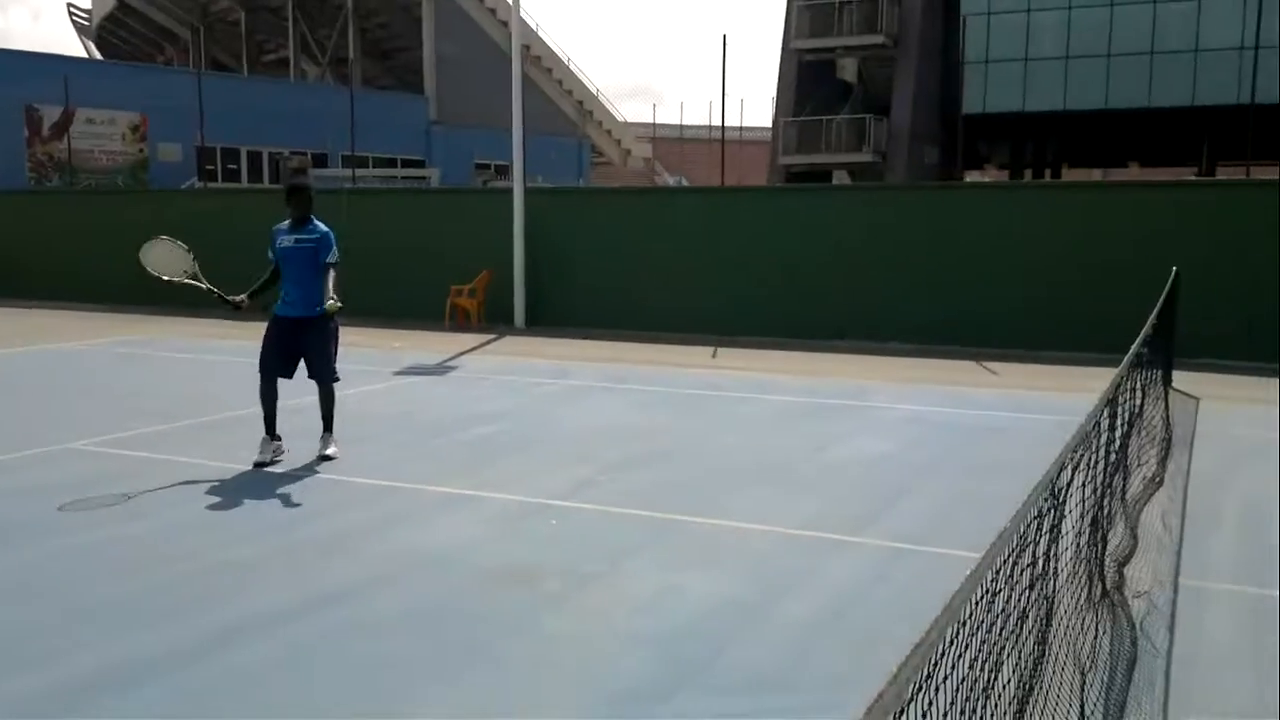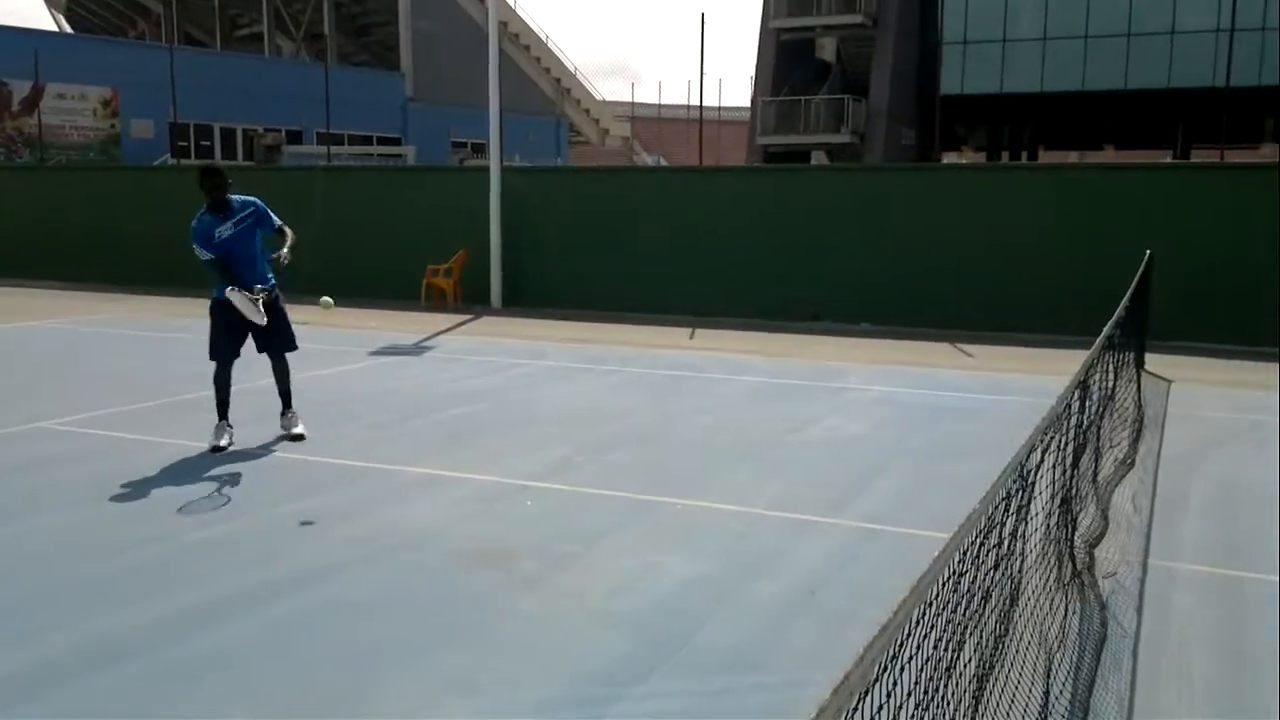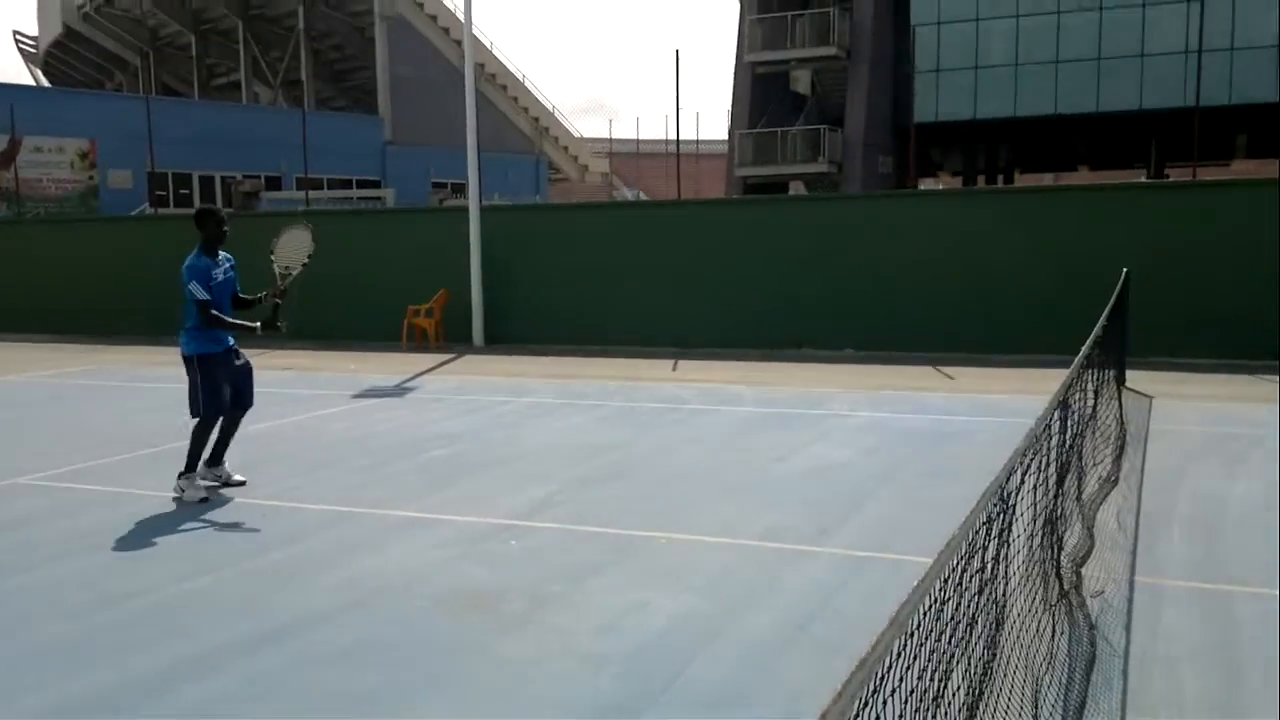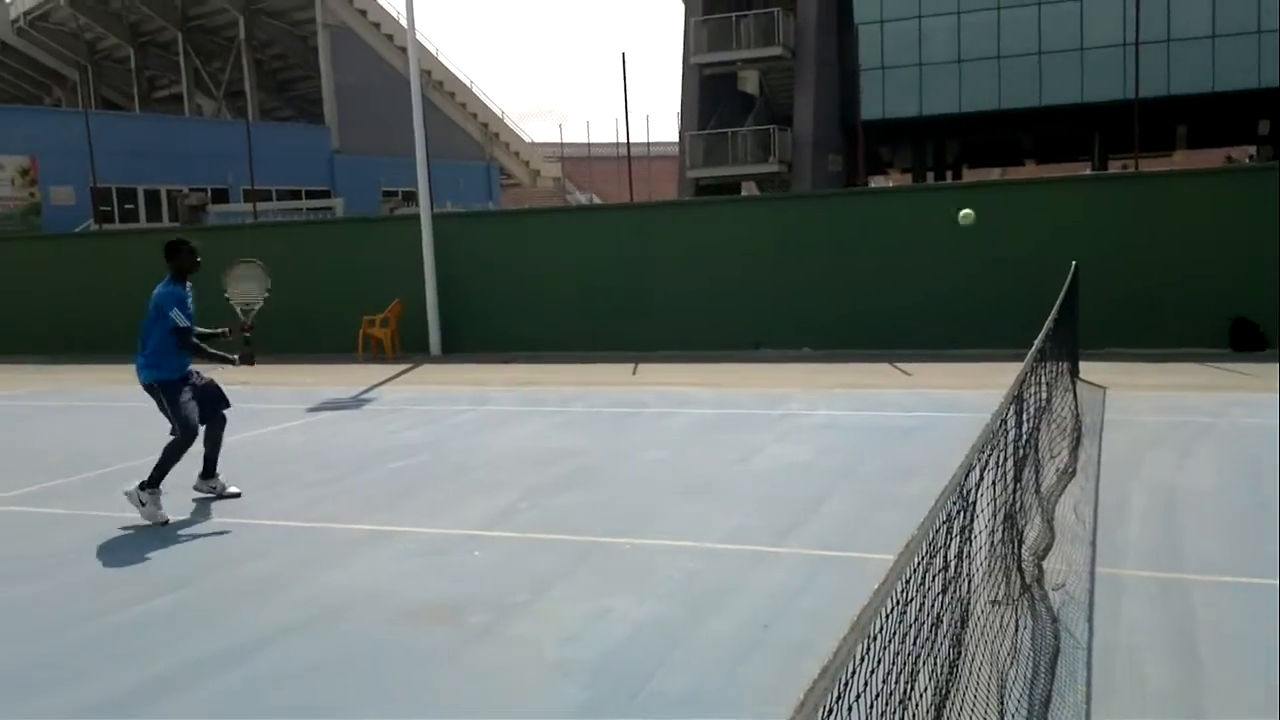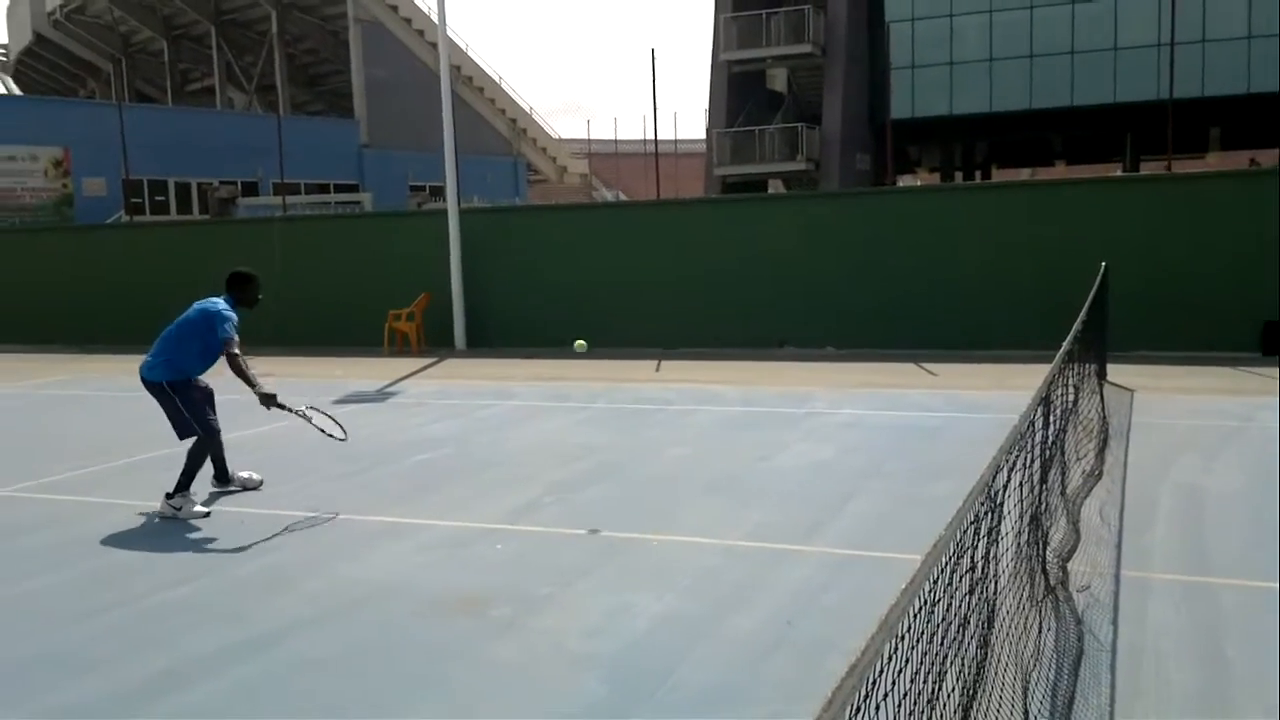
dt=0.5s
person 1, frame 1
left shoulder: (322, 234)
right shoulder: (279, 232)
left elbow: (329, 271)
left wrist: (330, 296)
right wrist: (249, 295)
left hip: (316, 317)
right hip: (283, 316)
left knee: (323, 378)
right knee: (268, 376)
left ankle: (328, 436)
right ankle: (272, 441)
person 1, frame 2
left shoulder: (251, 206)
right shoulder: (200, 228)
left elbow: (285, 231)
right elbow: (222, 271)
left wrist: (285, 251)
left hip: (265, 290)
right hip: (230, 298)
left knee: (277, 352)
right knee: (224, 361)
left ankle: (288, 413)
right ankle: (223, 424)
person 1, frame 3
left shoulder: (227, 260)
right shoulder: (195, 267)
right elbow: (209, 317)
left wrist: (263, 298)
right wrist: (257, 328)
left hip: (226, 345)
right hip: (201, 350)
left knee: (241, 404)
right knee: (211, 413)
left ankle: (213, 465)
right ankle: (187, 477)
person 1, frame 4
left shoulder: (183, 289)
right shoulder: (171, 295)
right elbow: (189, 344)
left wrist: (220, 333)
right wrist: (233, 359)
left hip: (181, 371)
right hip: (161, 375)
left knee: (217, 418)
right knee: (188, 431)
left ankle: (208, 478)
right ankle: (147, 490)
person 1, frame 5
left shoulder: (215, 306)
right shoulder: (224, 314)
right elbow: (234, 356)
right wrist: (258, 390)
left hip: (178, 372)
right hip: (164, 376)
left knee: (209, 416)
right knee: (208, 432)
left ankle: (223, 477)
right ankle: (176, 498)
